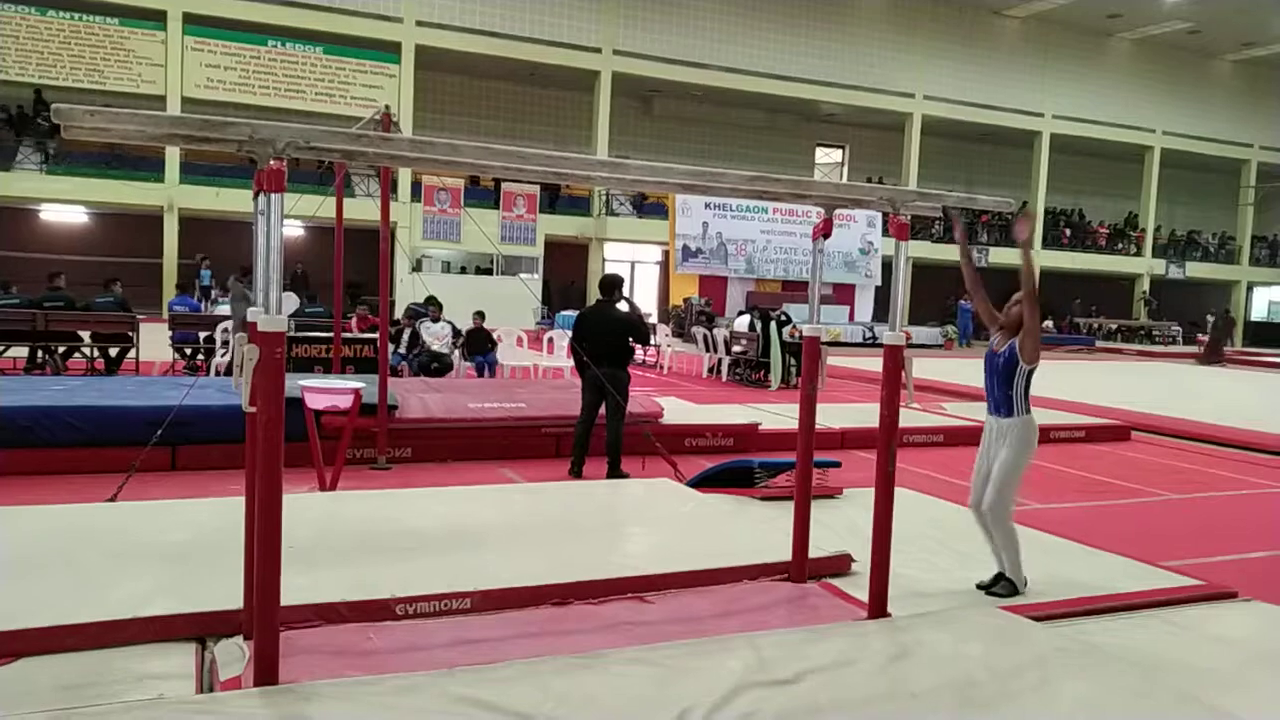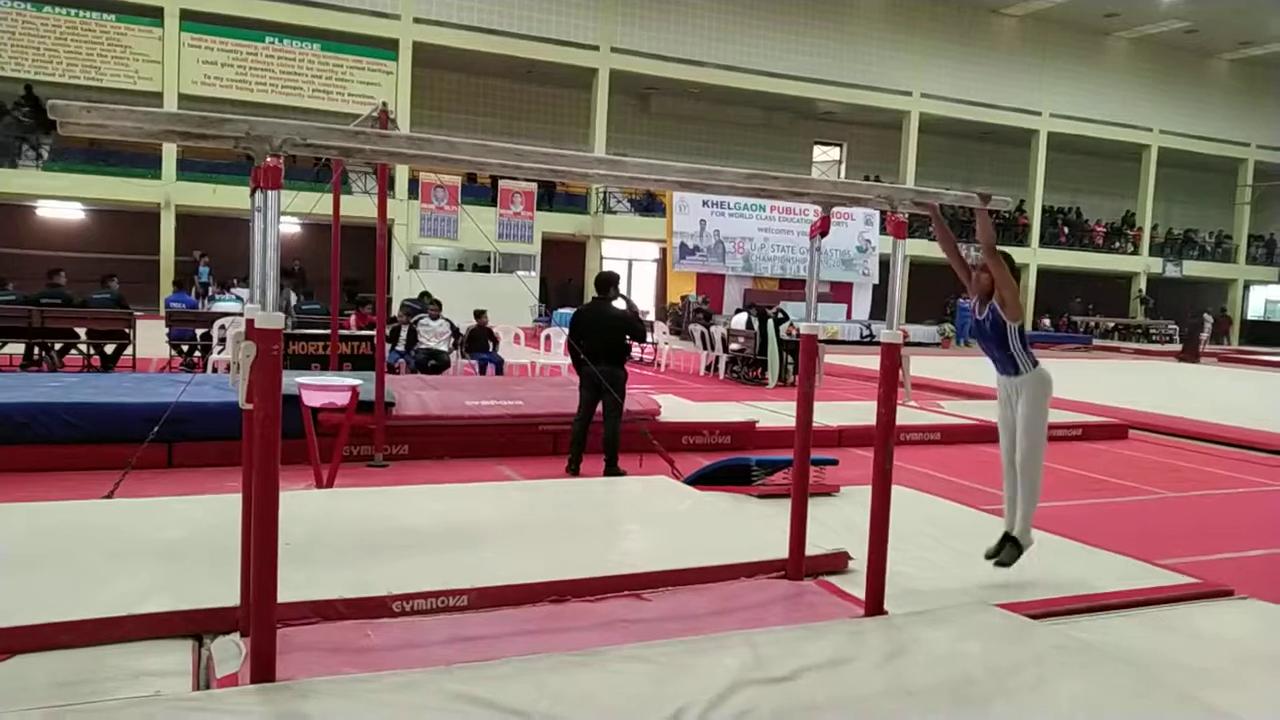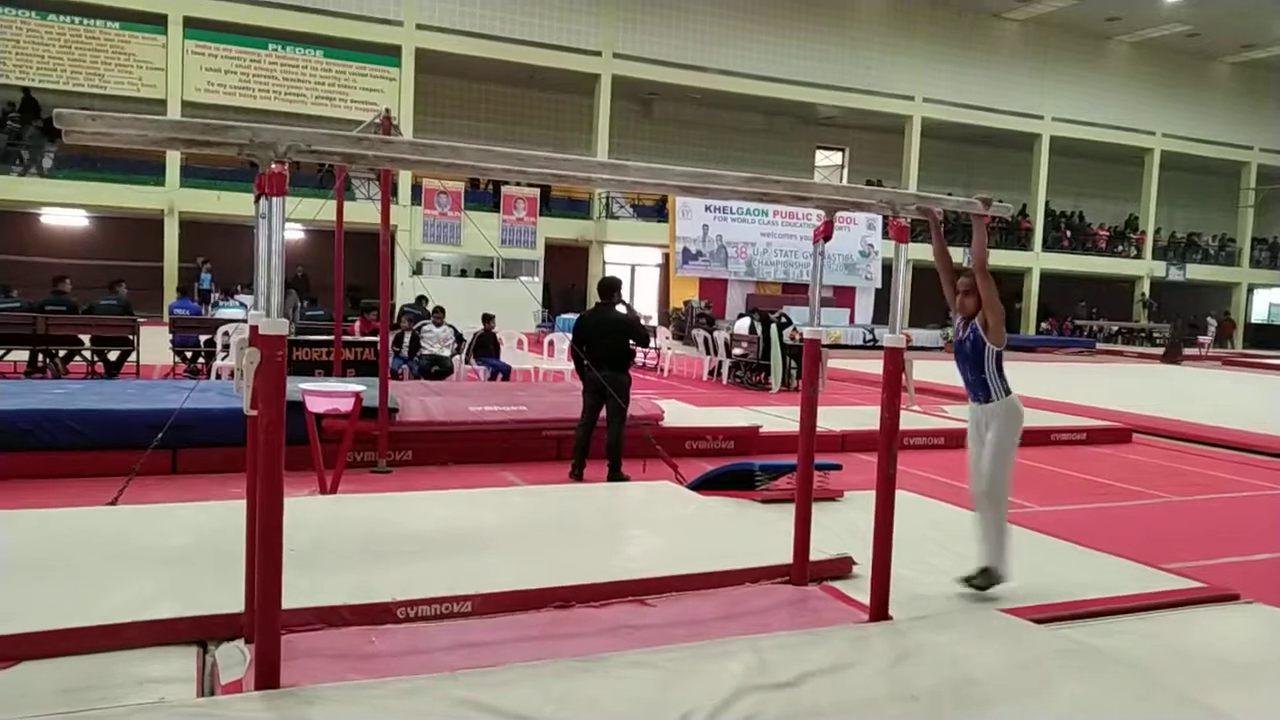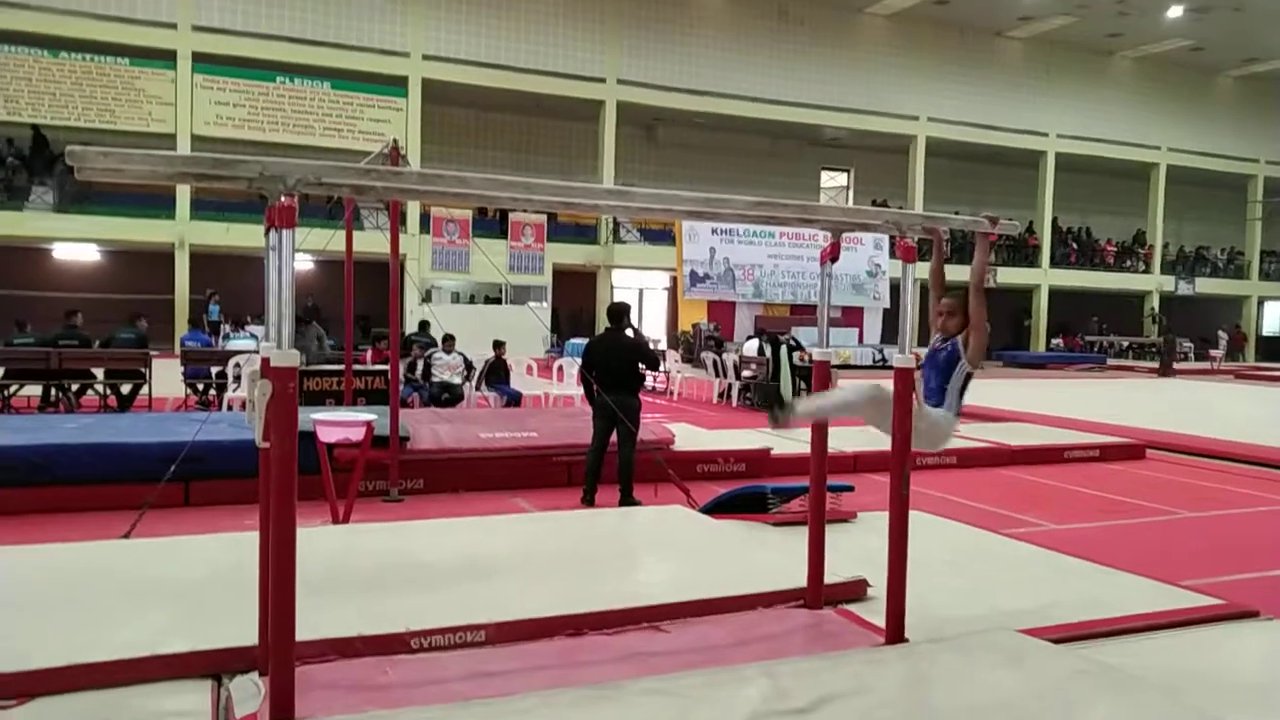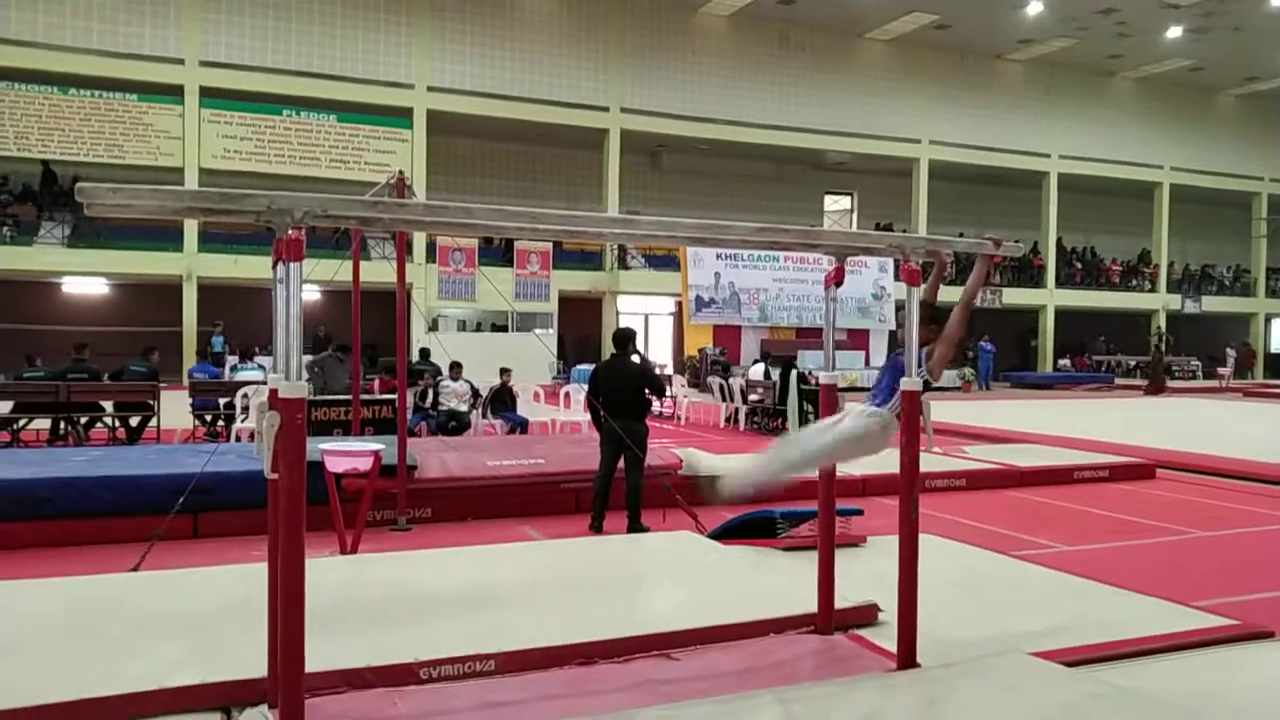
dt=0.4s
person 1, frame 1
left shoulder: (1027, 342)
right shoulder: (996, 332)
left elbow: (1031, 294)
right elbow: (974, 289)
left wrist: (1024, 248)
right wrist: (962, 244)
left hip: (1017, 430)
right hip: (993, 427)
left knee: (995, 504)
right knee: (979, 503)
left ankle: (1015, 577)
right ankle: (1004, 570)
person 1, frame 2
left shoulder: (1007, 299)
right shoulder: (977, 297)
left elbow: (989, 249)
right elbow: (951, 252)
left wrist: (981, 207)
right wrist: (934, 214)
left hip: (1030, 384)
right hip: (1006, 384)
left knee: (1028, 460)
right knee: (1009, 460)
left ankle: (1020, 534)
right ankle: (1011, 530)
person 1, frame 3
left shoulder: (991, 322)
right shoulder: (961, 318)
left elbow: (981, 270)
right elbow: (945, 269)
left wrist: (979, 223)
right wrist: (935, 227)
left hip: (1001, 411)
right hip: (977, 411)
left knee: (990, 488)
right knee: (980, 489)
left ankle: (994, 565)
right ankle: (991, 561)
person 1, frame 4
left shoulder: (972, 344)
right shoulder: (939, 340)
left elbow: (976, 288)
right elbow: (936, 286)
left wrist: (983, 243)
right wrist: (938, 248)
left hip: (935, 425)
right hip: (918, 418)
left knee: (869, 393)
left ankle: (791, 412)
person 1, frame 5
left shoulder: (935, 357)
right shoulder: (904, 351)
left elbow: (964, 305)
right elbow: (926, 306)
left wrist: (983, 264)
right wrist: (938, 269)
left hip: (877, 425)
right hip: (859, 413)
left knee: (805, 454)
right knee: (794, 446)
left ankle: (725, 483)
right ankle: (720, 475)
person 2, frame 1
left shoulder: (585, 315)
right shoulder: (624, 317)
left elbow: (576, 346)
right elbow: (645, 339)
left wrist: (583, 371)
right wrist: (638, 316)
left hip: (592, 372)
right hip: (616, 373)
left knee: (585, 418)
right knee: (614, 421)
left ankle: (576, 466)
right ankle: (613, 469)
person 2, frame 2
left shoulder: (581, 313)
right shoulder: (620, 315)
left elbow: (572, 344)
right elbow: (641, 337)
left wrist: (580, 369)
right wrist: (634, 313)
left hip: (589, 370)
right hip: (612, 371)
left knee: (582, 415)
right knee: (612, 418)
left ankle: (573, 463)
right ankle: (611, 467)
person 2, frame 3
left shoulder: (585, 318)
right shoulder: (623, 319)
left elbow: (576, 349)
right elbow: (645, 341)
left wrist: (583, 375)
right wrist: (635, 319)
left hip: (593, 375)
right hip: (616, 376)
left knee: (586, 421)
right knee: (615, 424)
left ankle: (577, 468)
right ankle: (614, 472)
person 2, frame 4
left shoulder: (594, 343)
right shoulder: (633, 343)
left elbow: (585, 374)
right elbow: (655, 364)
left wrist: (592, 400)
right wrist: (643, 341)
left hip: (603, 400)
right hip: (627, 401)
left knee: (597, 446)
right knee: (626, 448)
left ankle: (588, 494)
right ankle: (626, 496)
person 2, frame 5
left shoulder: (600, 369)
right shoulder: (639, 369)
left elbow: (592, 400)
right elbow: (661, 391)
left wrist: (600, 426)
left hip: (610, 426)
right hip: (634, 427)
left knee: (604, 472)
right knee: (634, 475)
left ankle: (596, 520)
right ankle: (634, 523)
